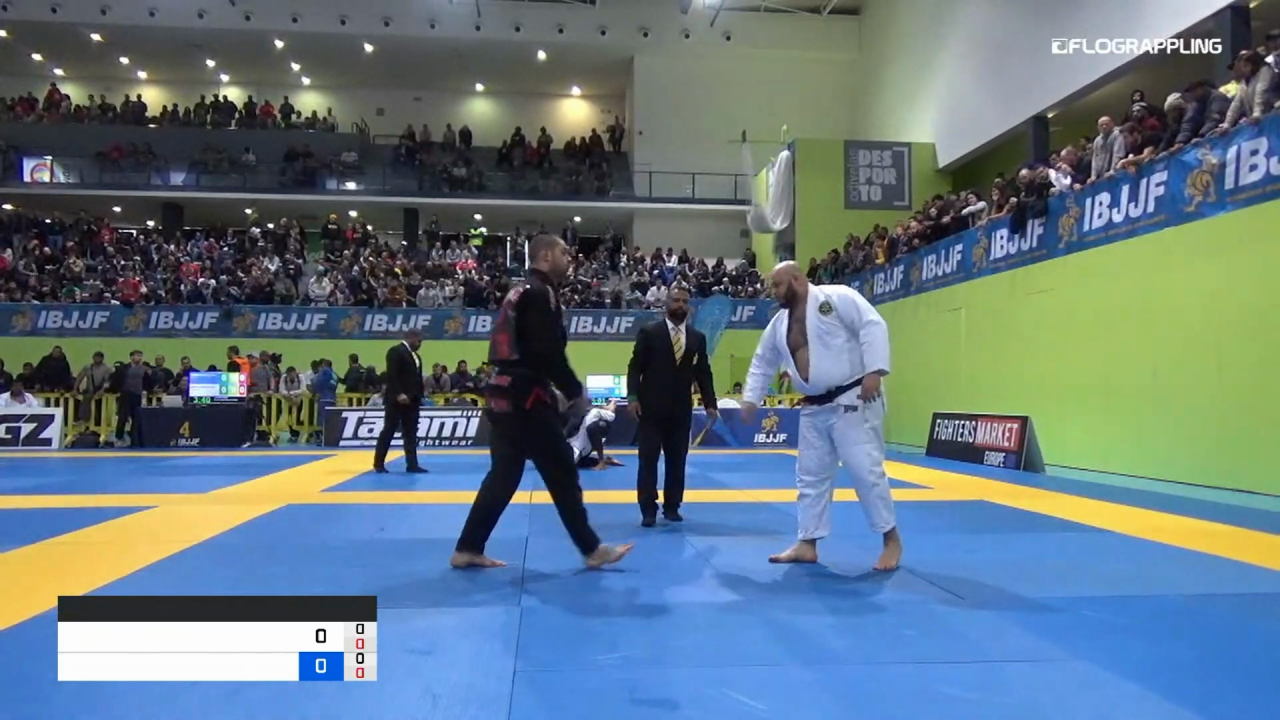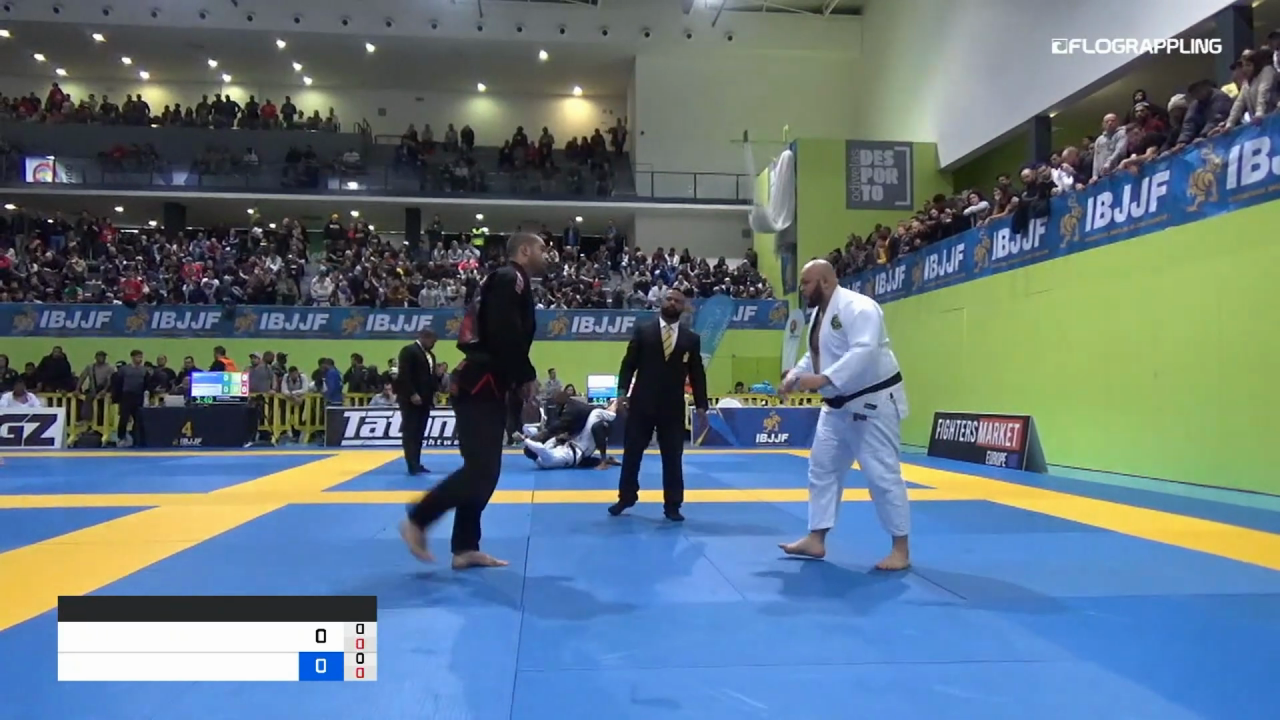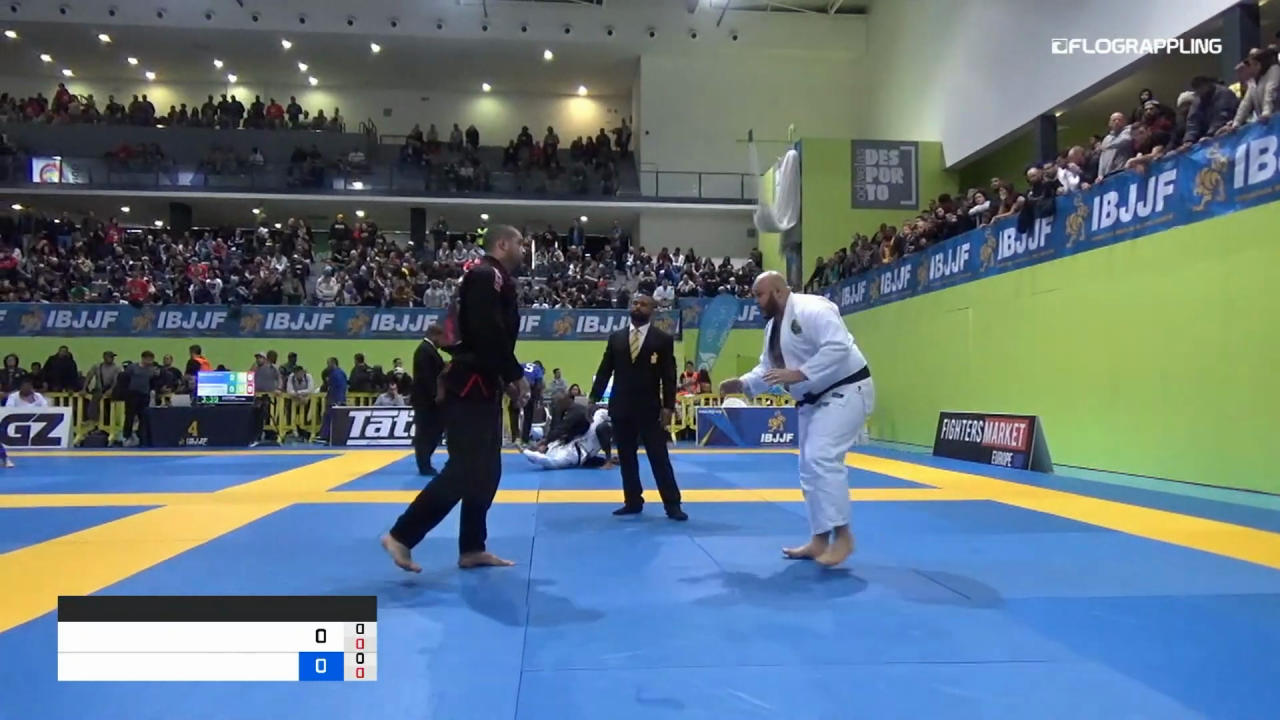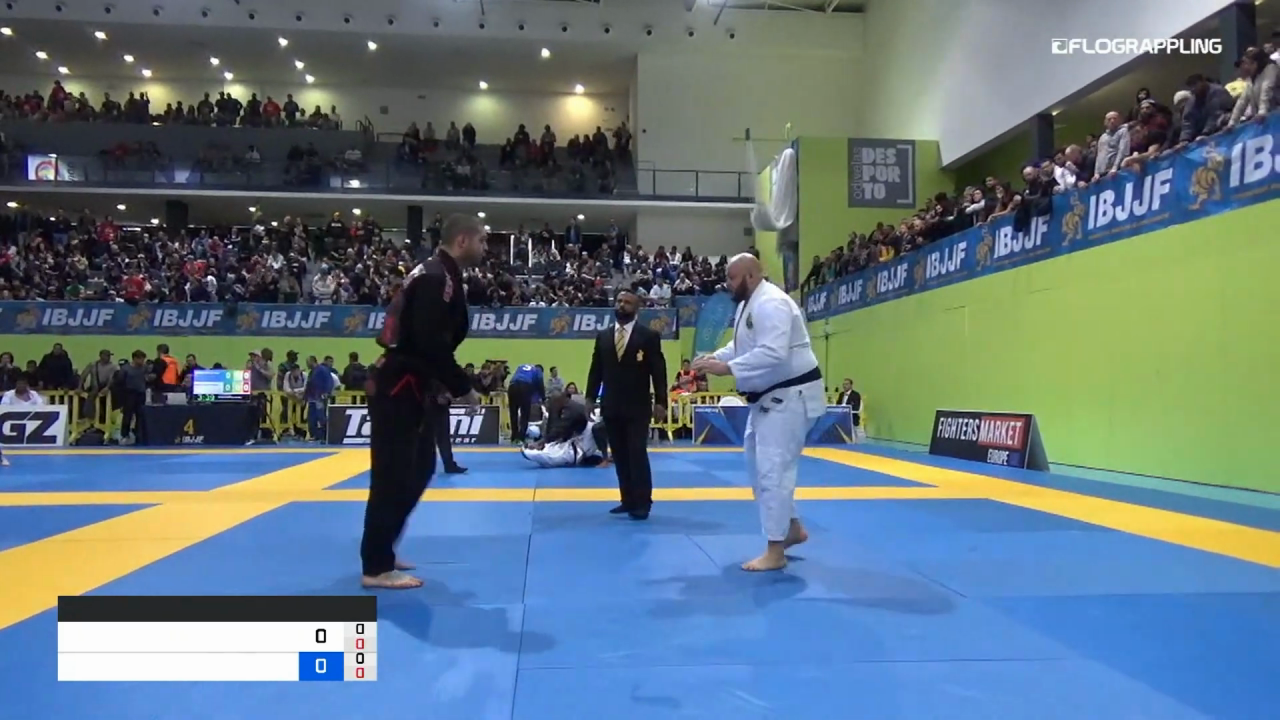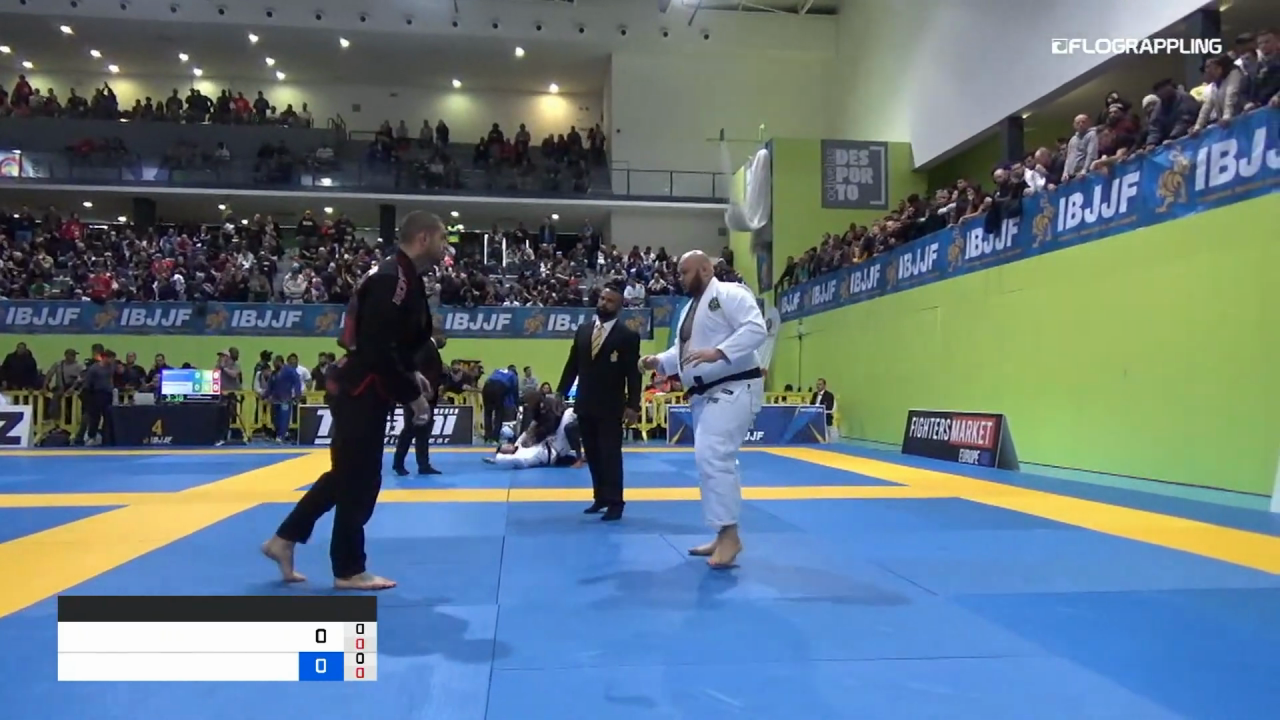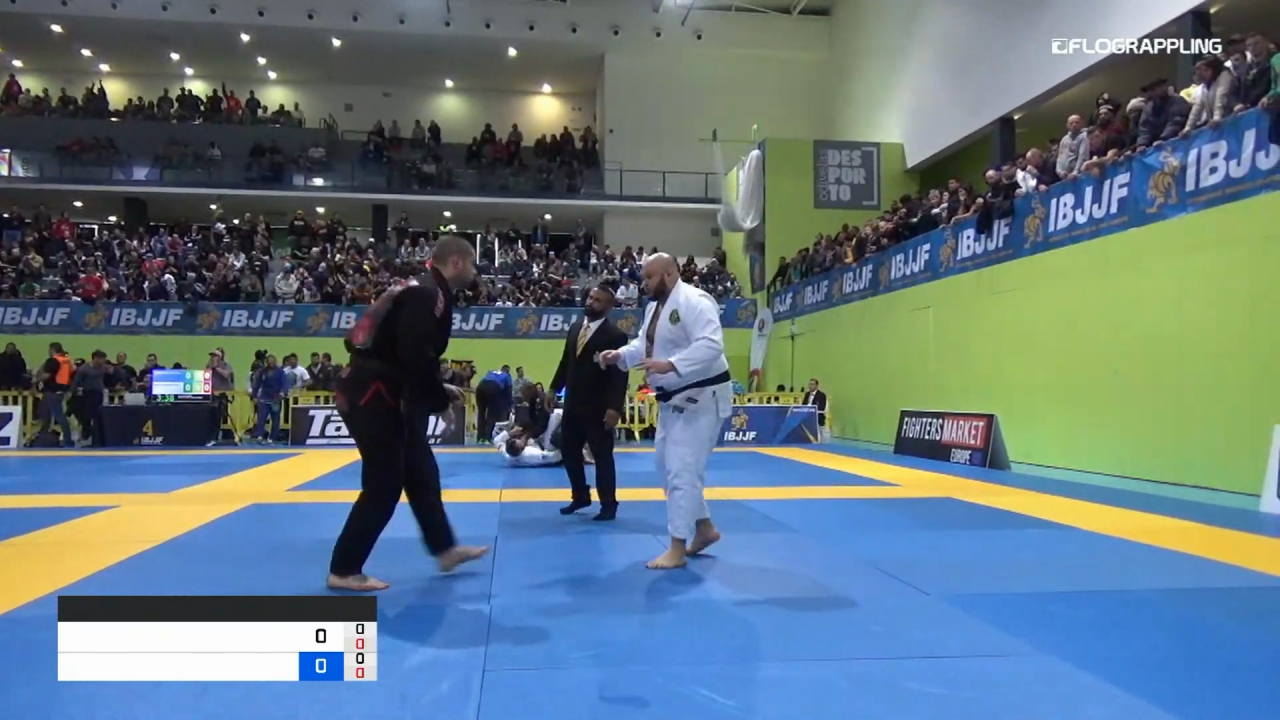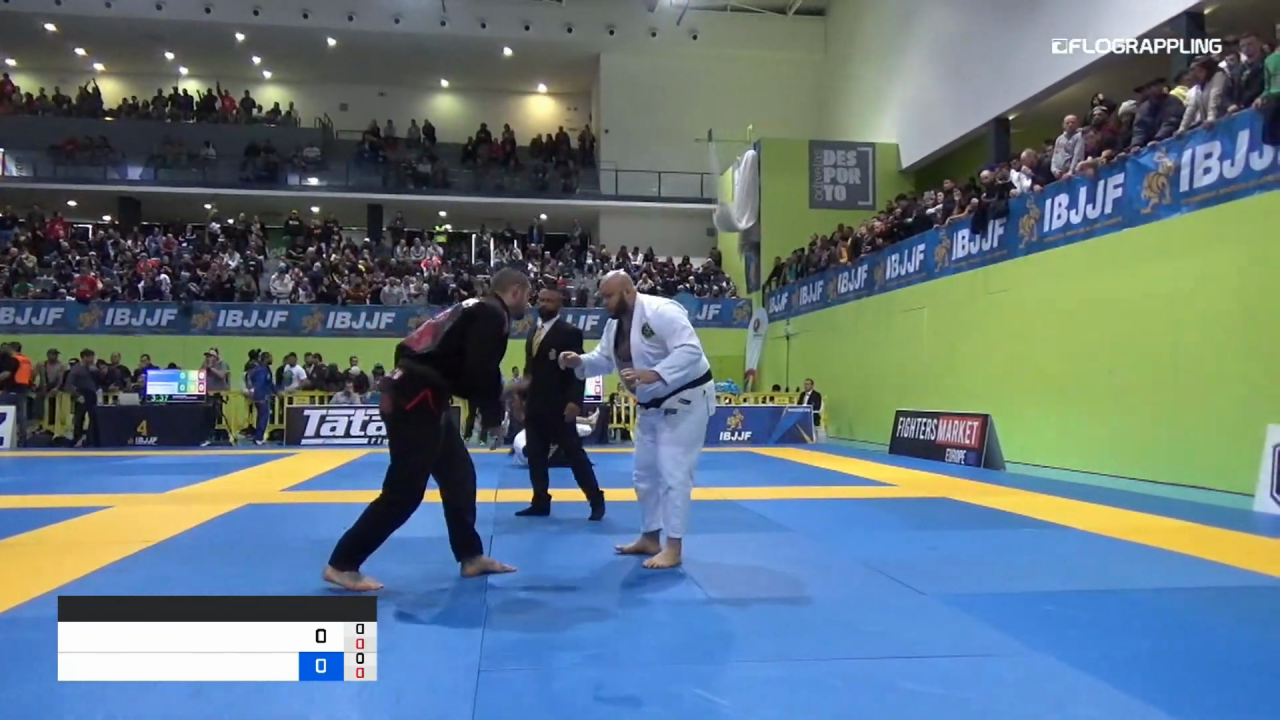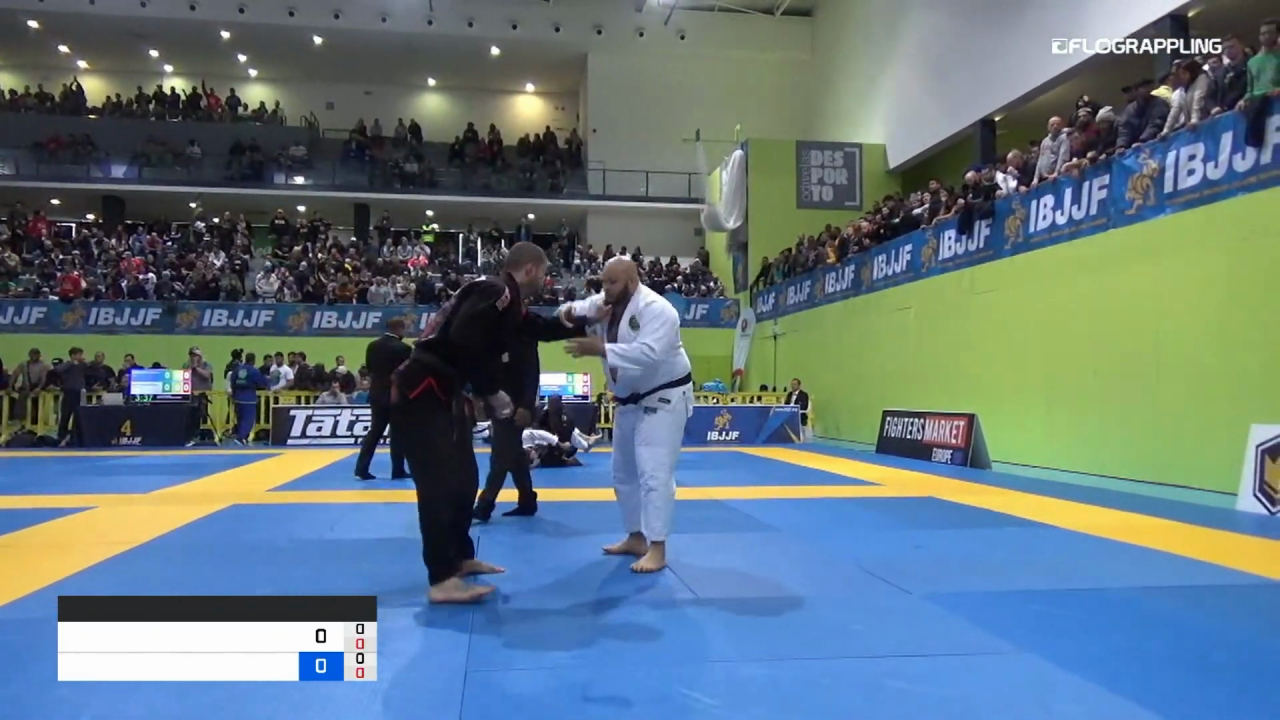
dt=0.5s
person 1, frame 1
left shoulder: (522, 292)
right shoulder: (540, 293)
right elbow: (548, 351)
left wrist: (547, 385)
right wrist: (575, 391)
left hip: (502, 393)
right hip: (524, 396)
left knee: (504, 474)
right knee: (562, 473)
left ankle: (467, 549)
right ankle: (592, 549)
person 1, frame 2
left shoulder: (510, 283)
right shoulder: (509, 279)
right elbow: (505, 335)
left wrist: (520, 379)
right wrist: (526, 375)
left hip: (486, 384)
right hip: (481, 385)
left knee: (484, 470)
right knee: (481, 469)
left ankle: (466, 548)
right ankle: (417, 520)
person 1, frame 3
left shoulder: (490, 280)
right shoulder: (487, 277)
right elbow: (488, 335)
left wrist: (506, 379)
right wrist: (514, 374)
left hip: (477, 385)
right hip: (470, 387)
left knee: (485, 471)
right knee: (466, 471)
left ankle: (473, 549)
right ankle: (401, 536)
person 1, frame 4
left shoulder: (437, 274)
right shoulder: (437, 278)
right elbow: (433, 345)
left wrist: (442, 383)
right wrist: (463, 389)
left hip: (404, 384)
right hip: (399, 387)
left knee: (419, 468)
right knee: (394, 476)
left ankle: (384, 550)
right ankle: (377, 567)
person 1, frame 5
left shoulder: (403, 277)
right shoulder: (391, 280)
right elbow: (378, 347)
left wrist: (410, 375)
right wrist: (411, 395)
left hip: (363, 387)
right hip: (363, 390)
left knee: (351, 474)
right knee: (360, 480)
left ankle: (285, 539)
right ankle: (349, 570)
person 1, frame 6
left shoulder: (422, 293)
right shoulder: (427, 296)
right elbow: (416, 359)
left wrist: (440, 391)
right wrist: (441, 403)
left hip: (378, 393)
right hip: (372, 396)
left knee: (421, 472)
right knee: (384, 484)
left ankle: (445, 549)
right ankle: (344, 571)
person 1, frame 7
left shoulder: (476, 311)
right shoulder: (493, 315)
right elbow: (480, 372)
left wrist: (492, 404)
right wrist: (494, 415)
left hip: (419, 396)
right hip: (415, 399)
left knee: (459, 476)
right knee: (404, 491)
left ankle: (472, 557)
right ankle: (343, 564)
person 1, frame 8
left shoulder: (507, 299)
right shoulder: (496, 292)
right elbow: (463, 340)
right wrist: (491, 391)
left hip: (441, 391)
right hip: (424, 390)
left knee: (463, 477)
right knee: (440, 482)
left ankle: (460, 557)
right ankle: (443, 580)
person 2, frame 1
left shoulder: (837, 297)
right shoulder: (780, 322)
left elbow: (872, 327)
right elbow: (763, 362)
left wrist: (874, 372)
right wrist: (750, 398)
left hip: (854, 400)
right hip: (816, 407)
left knee: (865, 470)
right knee: (811, 475)
left ankle: (891, 542)
right ankle: (806, 545)
person 2, frame 2
left shoulder: (856, 308)
right shoulder: (819, 313)
left elbow: (863, 352)
right elbow: (815, 355)
left wrist: (821, 379)
right wrist: (794, 376)
left hip: (872, 402)
right hip: (838, 405)
left knee: (881, 474)
right knee: (822, 469)
left ankle: (900, 548)
right ankle: (816, 538)
person 2, frame 3
left shoulder: (812, 309)
right shoulder: (774, 325)
left elbow: (837, 348)
right elbow: (768, 368)
left wrist: (799, 374)
right wrist: (742, 384)
left hip: (845, 392)
right hip: (814, 400)
left knee: (821, 459)
right knee: (810, 470)
left ankle: (842, 535)
right ankle: (820, 541)
person 2, frame 4
left shoulder: (770, 304)
right shoulder: (749, 304)
left elbow: (771, 354)
right elbow: (741, 345)
left wrist: (726, 368)
right wrist: (715, 358)
left hip: (791, 396)
right hip: (771, 396)
left knee: (773, 470)
right knee: (758, 464)
left ankle: (775, 551)
right ankle: (792, 527)
person 2, frame 5
left shoulder: (731, 294)
right shoulder: (691, 306)
left elbow: (756, 329)
right elbow: (682, 349)
left wrist: (718, 352)
right wrist: (658, 361)
left hip: (734, 390)
right hip: (706, 393)
left knee: (712, 458)
right knee: (714, 462)
left ankle: (729, 536)
right ankle: (723, 537)
person 2, frame 6
left shoulder: (694, 302)
right shoulder: (656, 306)
left elbow: (710, 347)
right elbow: (644, 343)
left wrist: (668, 365)
right wrist: (620, 355)
left hip: (701, 397)
right hip: (676, 398)
left knee: (683, 470)
right knee: (668, 465)
left ankle: (678, 548)
right ankle: (704, 527)
person 2, frame 7
left shoulder: (661, 312)
right shoulder: (616, 324)
left elbow: (690, 350)
right elbow: (604, 359)
left wrist: (655, 374)
right wrist: (579, 361)
left hip: (685, 398)
right hip: (653, 405)
left knee: (674, 471)
right knee: (645, 471)
left ankle: (673, 547)
right ankle: (650, 537)
person 2, frame 8
left shoulder: (656, 309)
right shoulder: (607, 301)
left elbow: (649, 354)
right elbow: (577, 310)
left wrist: (600, 348)
right wrist: (568, 313)
left hip: (663, 400)
right hip: (629, 401)
left knee: (654, 472)
right knee: (624, 473)
left ankle: (656, 549)
right ankle: (637, 537)
person 3, frame 1
left shoulder: (697, 338)
right shoulder: (649, 333)
left elbow: (703, 372)
right elbow: (635, 367)
left wrist: (710, 403)
right wrist: (633, 396)
left hip: (680, 409)
right hip: (651, 407)
left knee: (677, 460)
right knee: (648, 458)
left ankle: (672, 506)
right ankle: (649, 509)
person 3, frame 2
left shoulder: (691, 339)
right shoulder: (642, 331)
left elbow: (697, 373)
right elbow: (628, 364)
left wrist: (701, 403)
right wrist: (623, 391)
left hip: (673, 407)
right hip: (642, 404)
left knee: (673, 458)
right knee: (632, 453)
left ankle: (672, 505)
right ankle: (626, 497)
person 3, frame 3
left shoulder: (663, 339)
right shoulder: (616, 337)
left elbow: (669, 374)
right elbow: (605, 369)
left wrist: (668, 405)
right wrist: (594, 397)
left hip: (649, 408)
right hip: (621, 407)
left knee: (659, 456)
right knee: (626, 456)
left ankle: (672, 504)
right ankle: (633, 501)
person 3, frame 4
left shoulder: (649, 336)
right shoulder: (603, 336)
left elbow: (658, 371)
right elbow: (596, 370)
left wrist: (660, 401)
right wrist: (590, 398)
left hip: (637, 407)
right hip: (611, 406)
left knee: (637, 452)
right knee: (620, 455)
left ankle: (642, 502)
right ankle: (628, 500)
person 3, frame 5
left shoulder: (627, 336)
right shoulder: (583, 330)
left elbow: (634, 373)
right elbow: (573, 363)
left wrist: (632, 405)
right wrist: (562, 392)
left hip: (610, 406)
right hip: (585, 404)
left knee: (610, 454)
right knee: (592, 454)
left ankle: (614, 503)
right ankle: (600, 497)
person 3, frame 6
left shoulder: (615, 335)
right shoulder: (575, 329)
left elbow: (619, 375)
right elbow: (565, 362)
left wrist: (614, 407)
right wrist: (554, 389)
left hip: (598, 408)
right hip: (573, 405)
left knee: (602, 456)
right knee: (569, 452)
left ankle: (608, 505)
right ankle: (580, 496)
person 3, frame 7
left shoulder: (570, 332)
right shoulder: (534, 332)
left wrist: (574, 401)
right wrist: (523, 397)
left hip: (558, 407)
right hip: (535, 406)
left knee: (573, 453)
right knee: (535, 455)
left ankle: (596, 499)
right ankle: (540, 502)
person 3, frame 8
left shoulder: (524, 332)
left elbow: (531, 373)
left wrist: (525, 406)
left hip: (516, 406)
left knee: (502, 454)
right knee: (513, 454)
left ankle: (485, 506)
right ankle: (527, 502)
